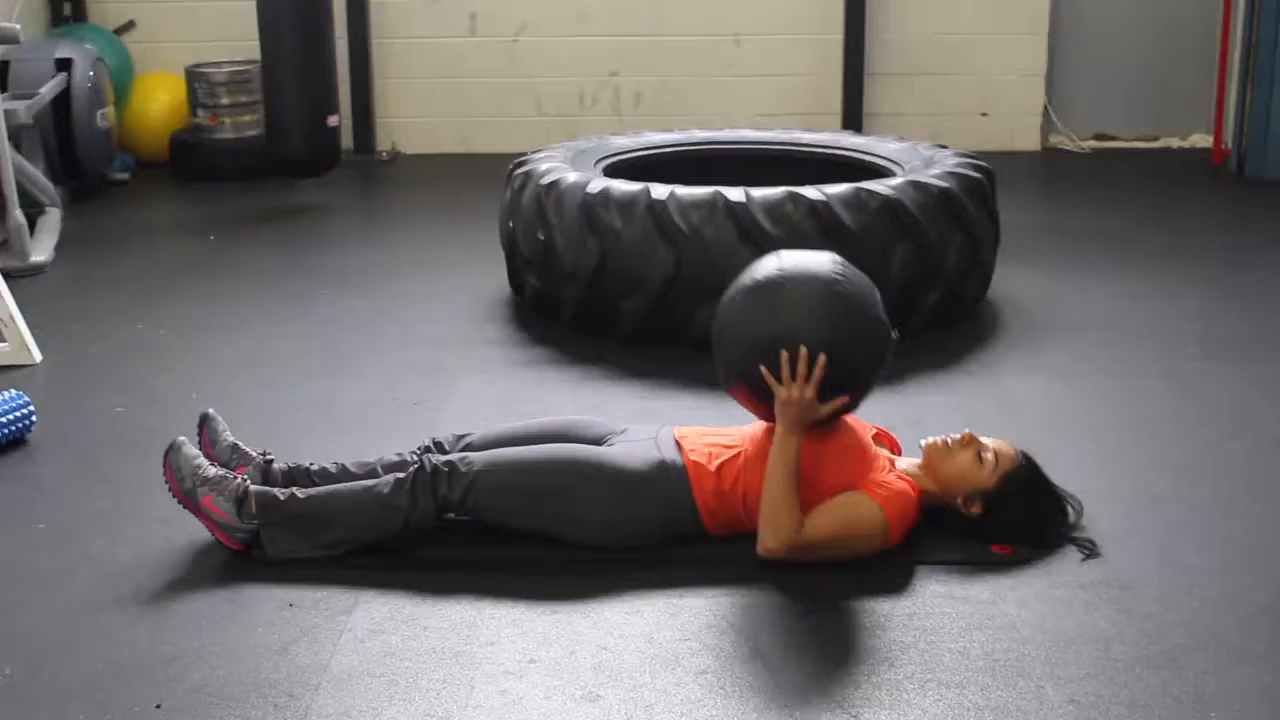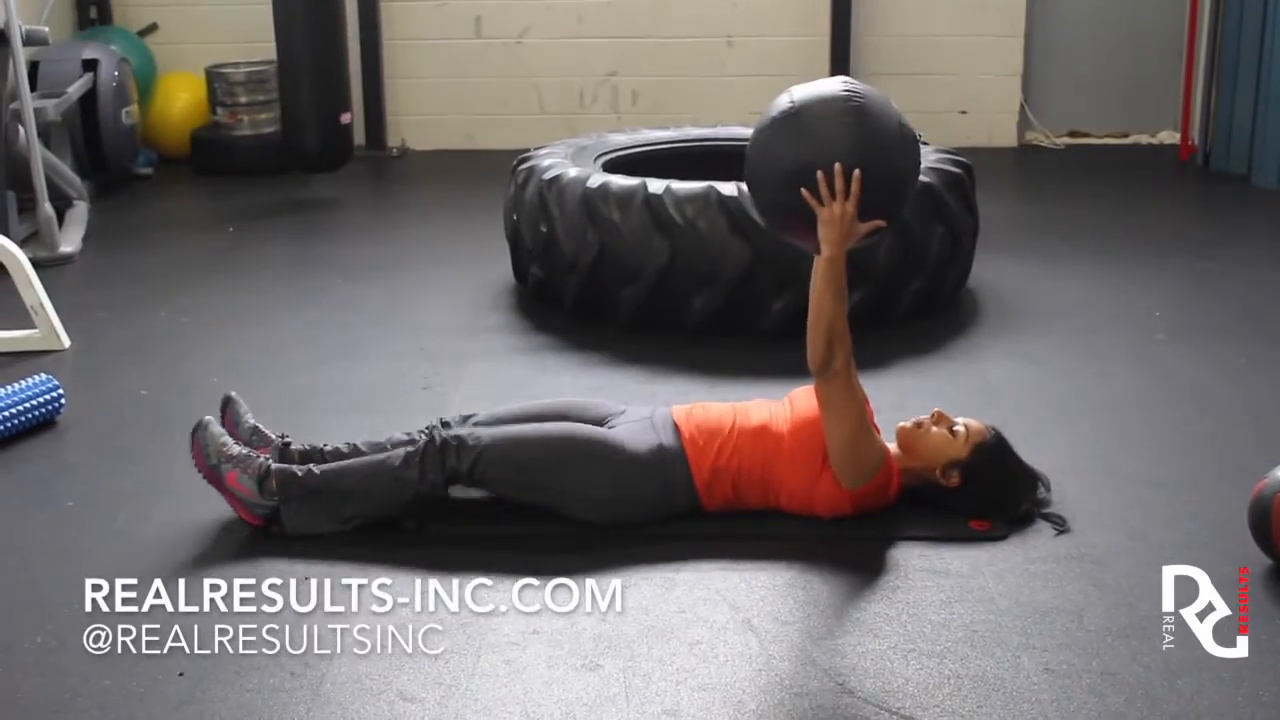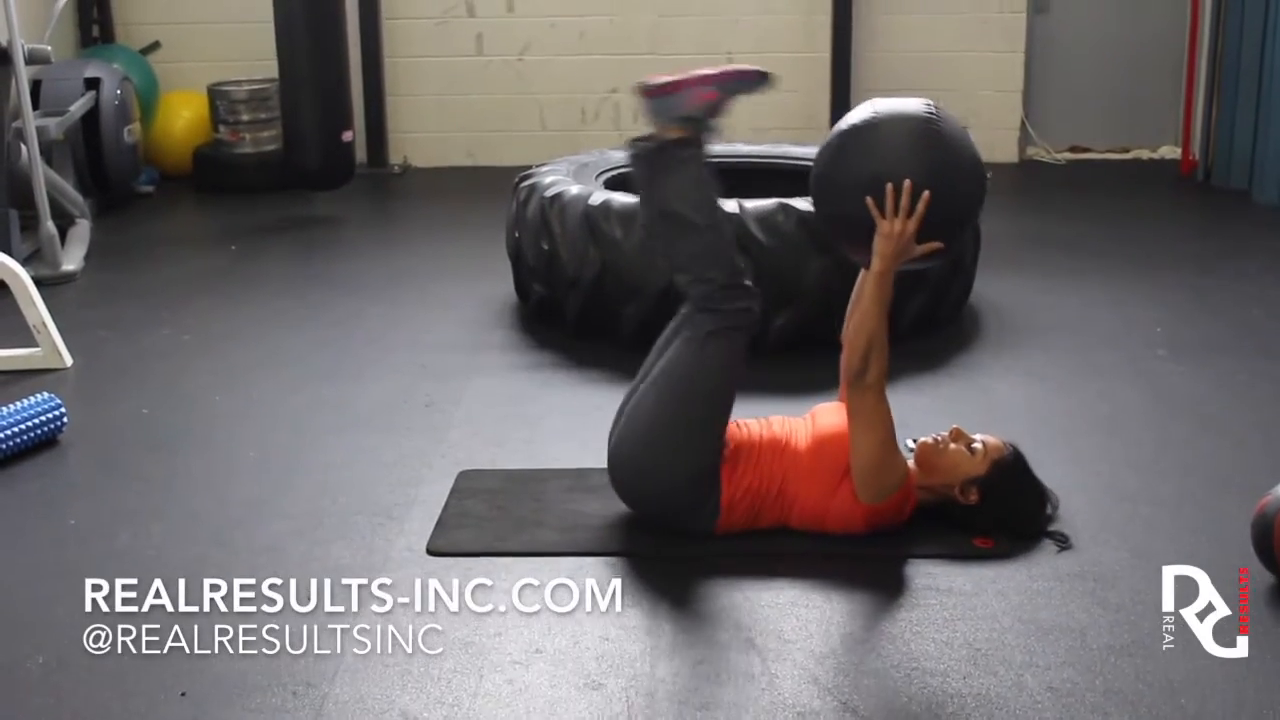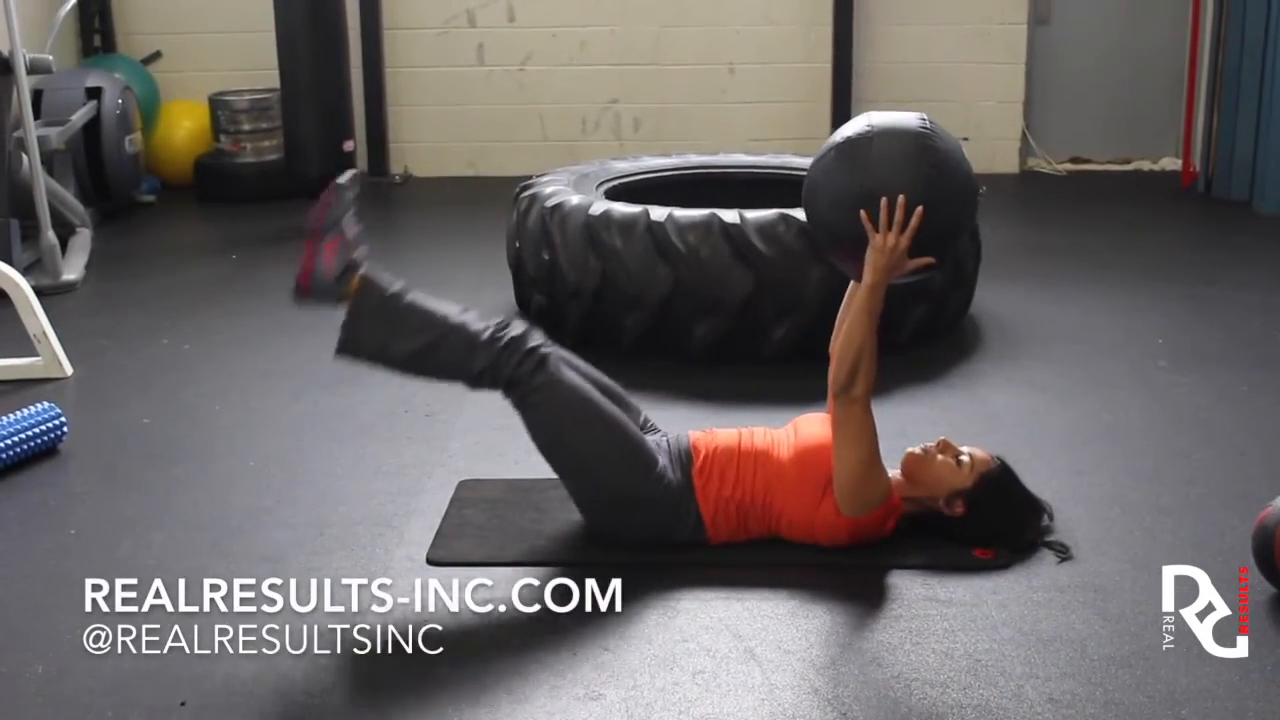
dt=1s
person 1, frame 1
left shoulder: (890, 507)
right shoulder: (885, 448)
left elbow: (777, 540)
left wrist: (793, 422)
right wrist: (796, 393)
left hip: (656, 496)
right hip: (661, 449)
left knee: (446, 486)
right knee: (450, 451)
left ankle: (257, 518)
right ankle: (270, 478)
person 1, frame 2
left shoulder: (868, 476)
right shoulder: (867, 440)
left elbow: (828, 363)
right elbow: (833, 367)
left wrist: (834, 250)
right wrist: (834, 242)
left hip: (644, 479)
right hip: (651, 434)
left knee: (455, 451)
right knee: (461, 429)
left ankle: (278, 495)
right ankle: (292, 460)
person 1, frame 3
left shoulder: (885, 496)
right shoulder: (891, 471)
left elbow: (862, 377)
right elbow: (858, 358)
left wrist: (883, 265)
right wrist: (878, 259)
left hip: (659, 476)
right hip: (655, 458)
left knee: (722, 305)
right knee: (714, 297)
left ankle: (677, 134)
right ankle: (669, 140)
person 1, frame 4
left shoulder: (870, 510)
right shoulder: (875, 486)
left elbow: (847, 390)
right elbow: (847, 380)
left wrist: (876, 280)
right wrist: (869, 278)
left hip: (656, 499)
right hip: (671, 463)
left knee: (518, 356)
right knee: (530, 353)
left ankle: (349, 286)
right ankle: (356, 292)
